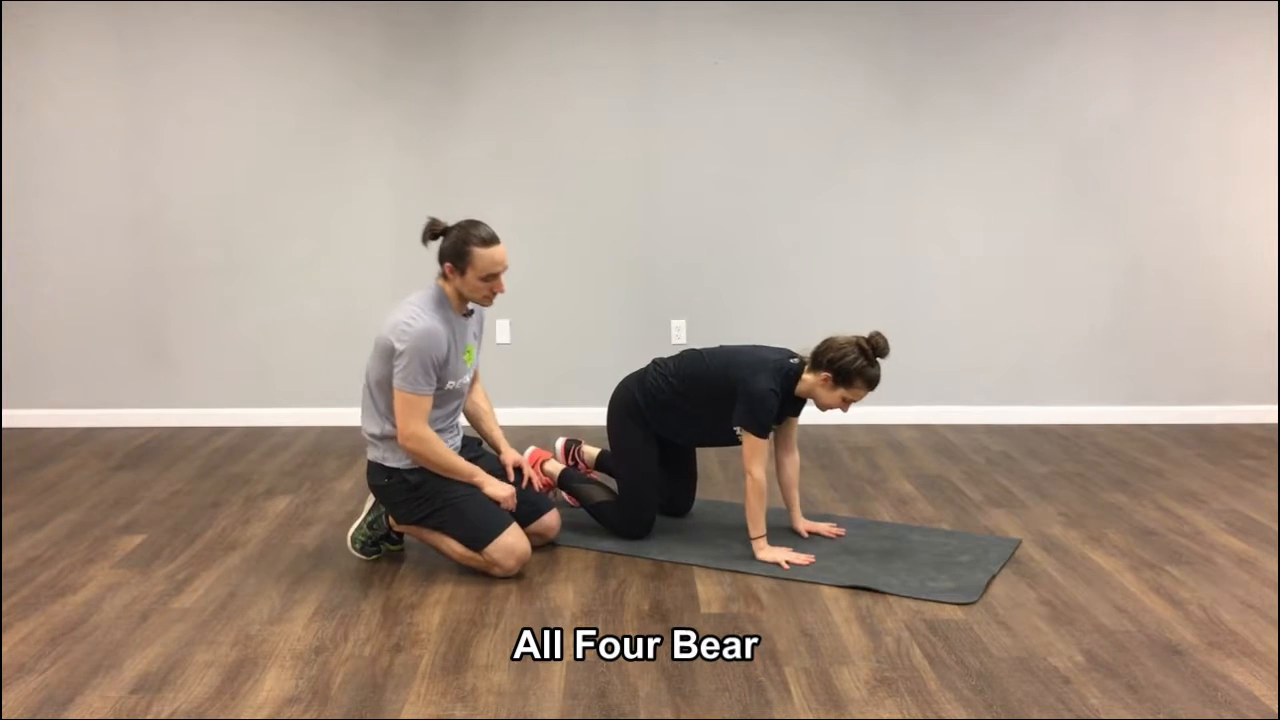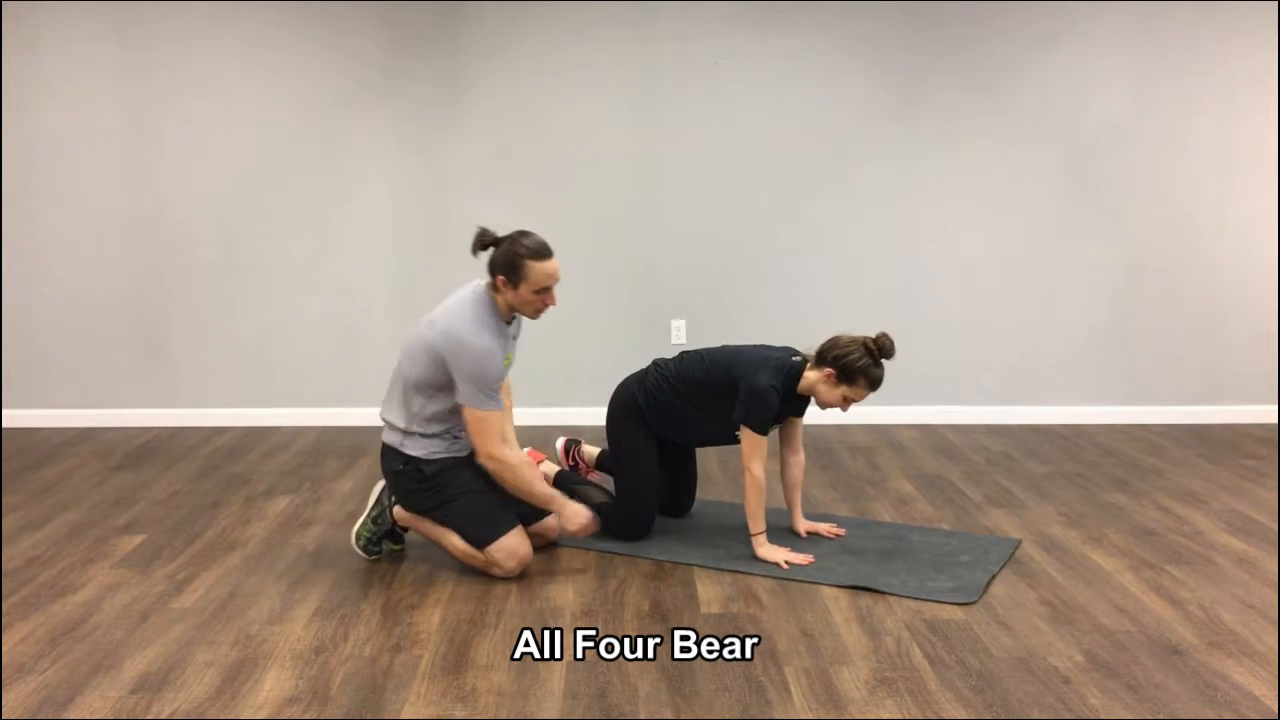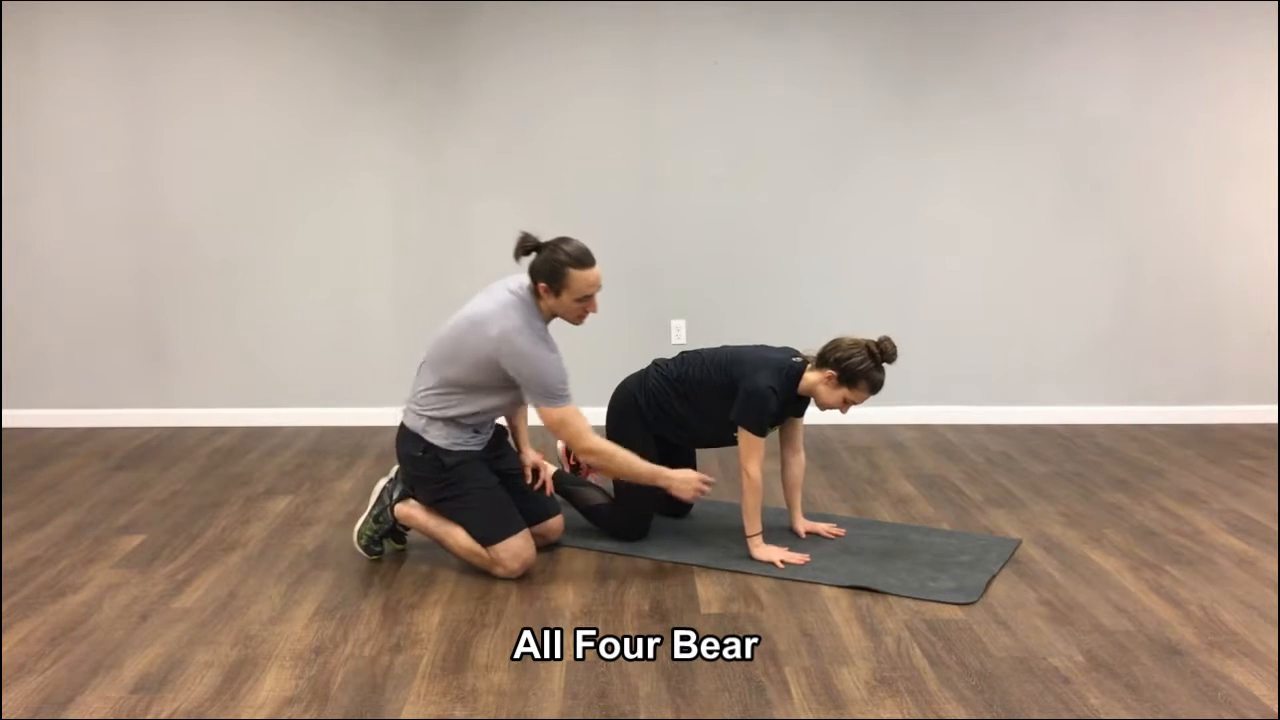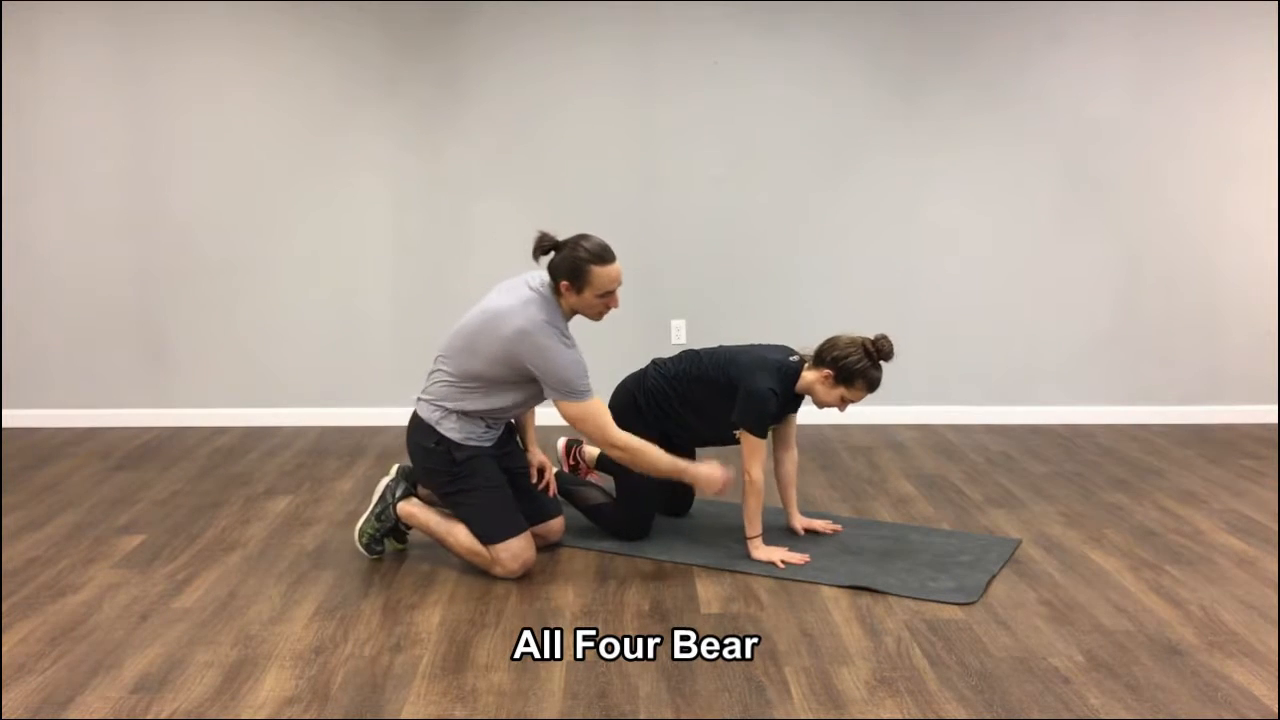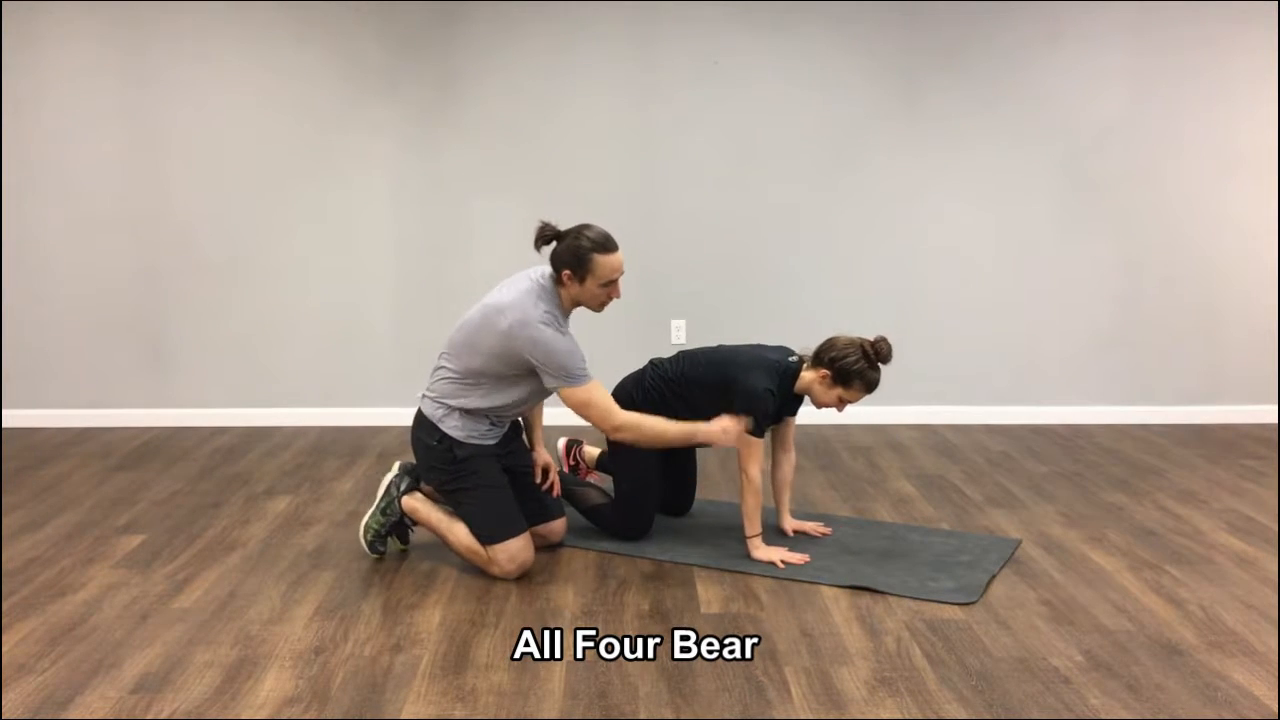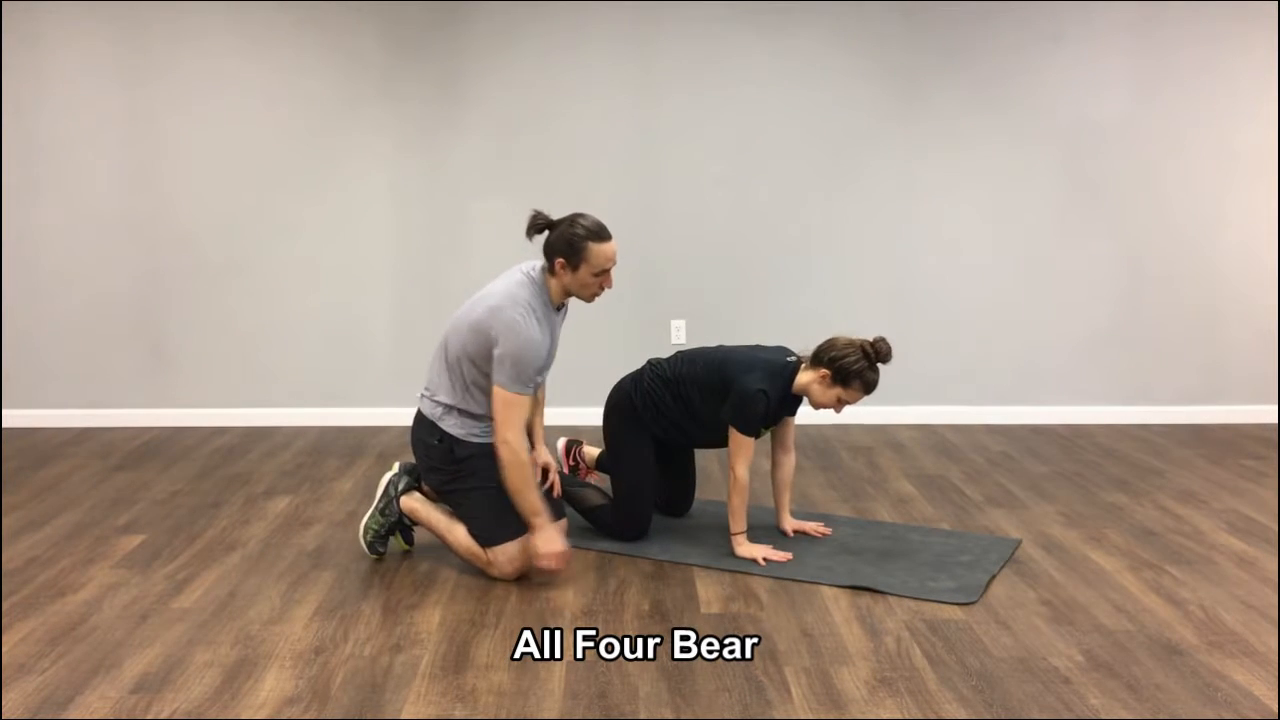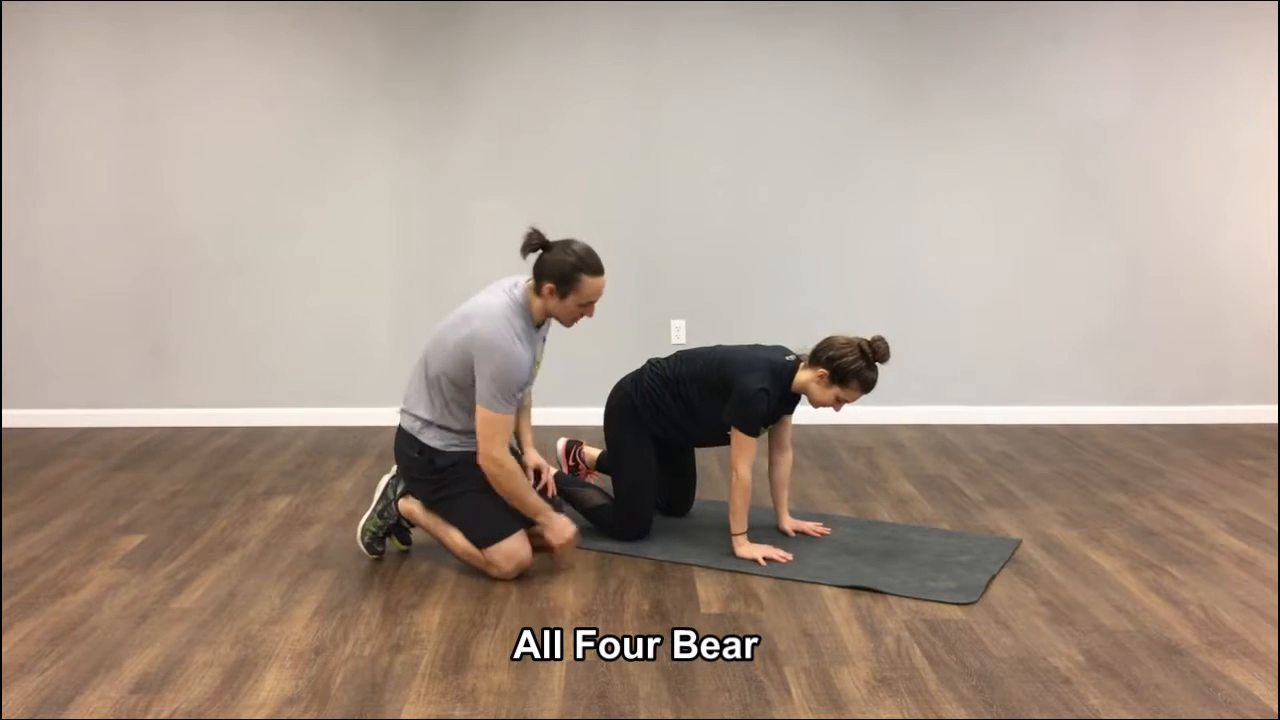
dt=0.3s
person 1, frame 1
left shoulder: (471, 308)
right shoulder: (422, 330)
right elbow: (412, 437)
left wrist: (502, 447)
right wrist: (482, 481)
left hip: (453, 447)
right hip: (408, 468)
left knee: (546, 525)
right knee: (510, 555)
left ankle: (424, 514)
right ankle: (396, 518)
person 1, frame 2
left shoulder: (500, 305)
right shoulder: (476, 339)
right elbow: (492, 455)
left wrist: (514, 450)
right wrist: (561, 504)
left hip: (461, 442)
right hip: (423, 456)
left knee: (547, 529)
right knee: (512, 558)
left ankle: (431, 508)
right ankle: (398, 513)
person 1, frame 3
left shoulder: (519, 290)
right shoulder: (528, 344)
right elbow: (587, 446)
left wrist: (523, 446)
right wrist: (668, 478)
left hip: (478, 433)
right hip: (438, 446)
left knee: (550, 529)
right knee: (515, 559)
left ankle: (429, 492)
right ankle: (403, 509)
person 1, frame 4
left shoulder: (535, 287)
right shoulder: (546, 339)
right elbow: (613, 441)
left wrist: (530, 446)
right wrist: (693, 473)
left hip: (489, 429)
right hip: (448, 440)
left knee: (549, 530)
right knee: (514, 560)
left ankle: (425, 488)
right ankle: (403, 507)
person 1, frame 5
left shoulder: (540, 283)
right shoulder: (541, 329)
right elbow: (616, 425)
left wrist: (536, 445)
right wrist: (704, 431)
left hip: (496, 428)
right hip: (452, 437)
left knee: (551, 531)
right knee: (512, 561)
left ankle: (430, 485)
right ankle: (407, 501)
person 1, frame 6
left shoulder: (549, 290)
right shoulder: (522, 324)
right elbow: (509, 441)
left wrist: (540, 445)
right wrist: (538, 525)
left hip: (493, 426)
right hip: (452, 437)
left knee: (554, 530)
right knee: (511, 561)
left ankle: (429, 485)
right ankle: (406, 502)
person 1, frame 7
left shoulder: (529, 299)
right shoulder: (504, 342)
right elbow: (492, 458)
left wrist: (527, 447)
right wrist: (547, 518)
left hip: (477, 435)
right hip: (435, 448)
left knee: (548, 531)
right knee: (510, 560)
left ankle: (431, 495)
right ankle: (405, 505)
person 2, frame 1
left shoulder: (795, 376)
right shoulder: (764, 386)
left elbow: (788, 453)
right elbow: (755, 472)
left wrist: (797, 518)
right wrist: (760, 545)
left hip: (667, 415)
right hip: (636, 408)
left knee: (678, 505)
right knee: (635, 523)
left ankle: (578, 454)
right ankle: (550, 468)
person 2, frame 2
left shoulder: (797, 377)
right shoulder: (765, 384)
left elbow: (793, 453)
right elbow: (754, 469)
left wrist: (797, 519)
right wrist: (760, 543)
left hip: (668, 417)
right hip: (637, 409)
left knee: (676, 506)
right knee: (633, 526)
left ankle: (581, 453)
right ankle: (548, 472)
person 2, frame 3
left shoulder: (798, 377)
right shoulder: (765, 385)
left elbow: (793, 453)
right elbow: (750, 470)
left wrist: (797, 518)
right wrist: (756, 544)
left hip: (669, 417)
right hip: (637, 409)
left knee: (677, 507)
right knee: (631, 525)
left ankle: (582, 454)
person 2, frame 4
left shoulder: (794, 373)
right shoulder: (763, 386)
left elbow: (785, 448)
right elbow: (753, 472)
left wrist: (793, 514)
right wrist: (756, 544)
left hip: (669, 415)
right hip: (637, 408)
left knee: (677, 505)
right knee: (632, 525)
left ankle: (581, 455)
person 2, frame 5
left shoulder: (793, 374)
right shoulder: (760, 386)
left elbow: (784, 452)
right elbow: (750, 471)
left wrist: (785, 517)
right wrist: (756, 544)
left hip: (670, 416)
right hip: (637, 409)
left knee: (677, 505)
right knee: (632, 525)
left ankle: (582, 455)
person 2, frame 6
left shoulder: (792, 375)
right shoulder: (756, 387)
left elbow: (784, 452)
right elbow: (738, 470)
left wrist: (785, 517)
right wrist: (740, 541)
left hip: (666, 417)
right hip: (633, 409)
left knee: (676, 505)
right knee: (630, 526)
left ankle: (583, 456)
person 2, frame 7
left shoulder: (789, 375)
right shoulder: (757, 386)
left elbow: (781, 451)
right elbow: (741, 470)
left wrist: (784, 517)
right wrist: (741, 542)
left hip: (667, 417)
right hip: (634, 410)
left knee: (677, 505)
right knee: (632, 526)
left ankle: (583, 456)
right ankle: (550, 480)
